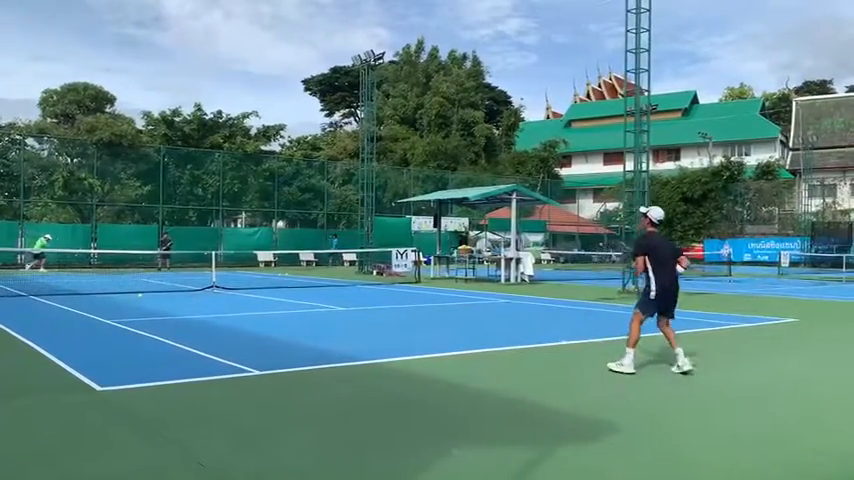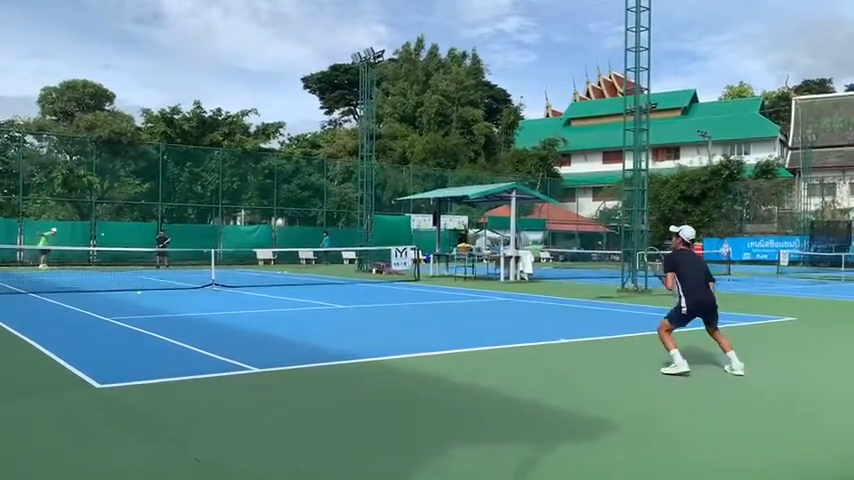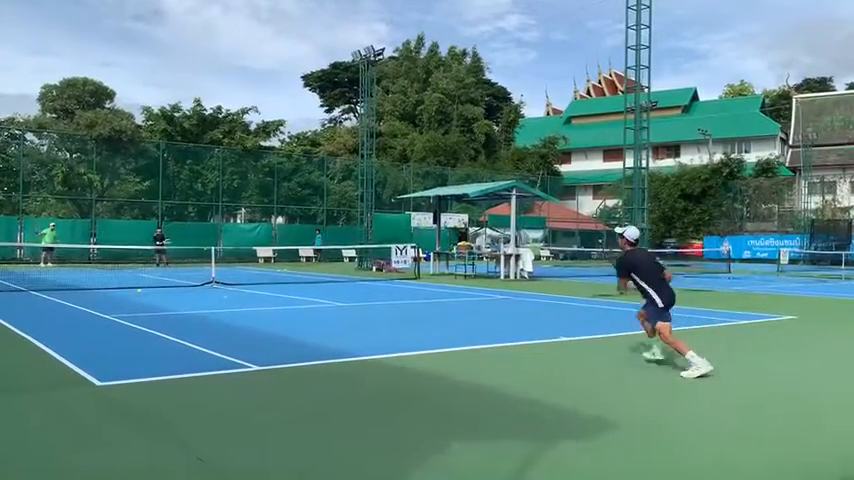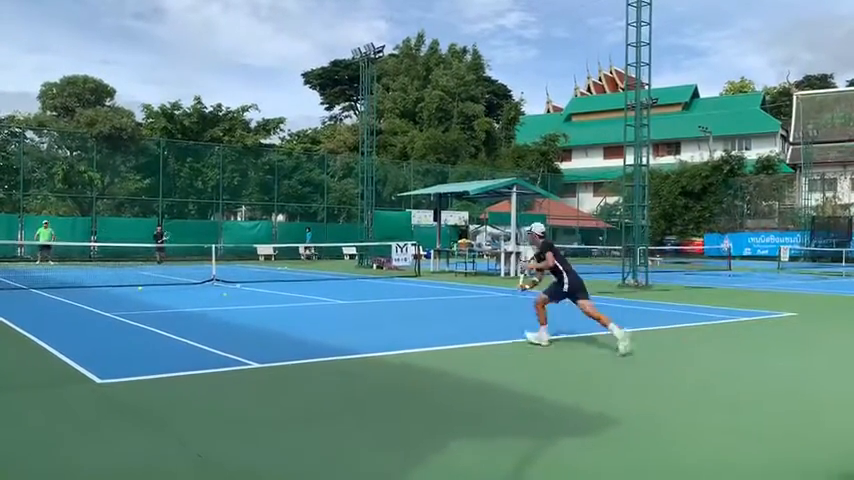
dt=0.4s
person 1, frame 1
left shoulder: (642, 240)
right shoulder: (668, 241)
left elbow: (640, 269)
right elbow: (684, 264)
left wrist: (645, 267)
left hip: (655, 288)
right hip: (672, 288)
left knee: (636, 321)
right knee: (664, 324)
left ankle: (627, 362)
right ankle: (682, 361)
person 1, frame 2
left shoulder: (671, 258)
right shoulder: (699, 259)
left elbow: (670, 286)
left wrist: (666, 281)
left hip: (689, 303)
right hip: (709, 301)
left knee: (663, 330)
right knee: (714, 331)
left ankle: (679, 364)
right ankle: (736, 364)
person 1, frame 3
left shoulder: (623, 260)
right shoulder: (647, 254)
left elbow: (622, 289)
right elbow: (668, 276)
left wrist: (625, 278)
left hip: (659, 299)
right hip: (667, 294)
left knee: (665, 335)
right knee: (642, 314)
left ankle: (699, 364)
right ankle: (655, 351)
person 1, frame 4
left shoulder: (546, 245)
right shoulder: (539, 253)
left elbow: (550, 263)
right elbow: (539, 277)
left wrist: (532, 266)
right wrist: (528, 286)
left hip: (567, 281)
right hip: (572, 282)
left knee: (539, 303)
right knee: (590, 311)
left ankle: (543, 335)
right ankle: (618, 333)
